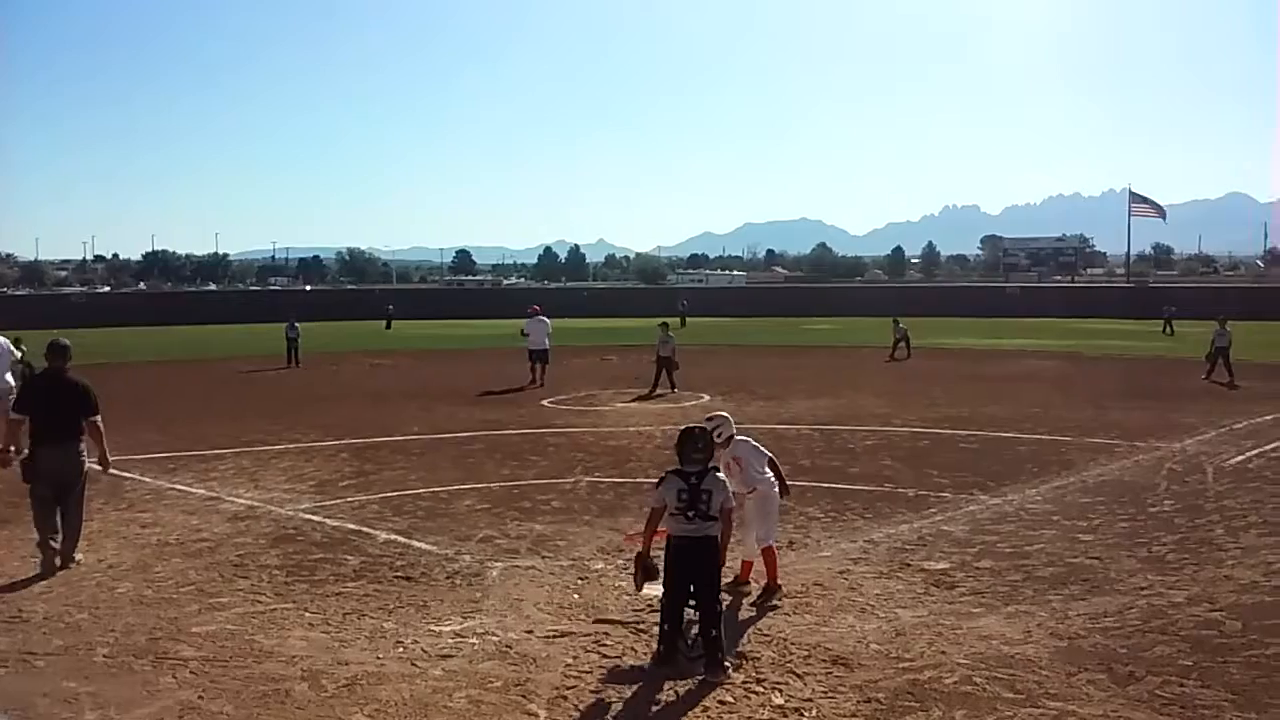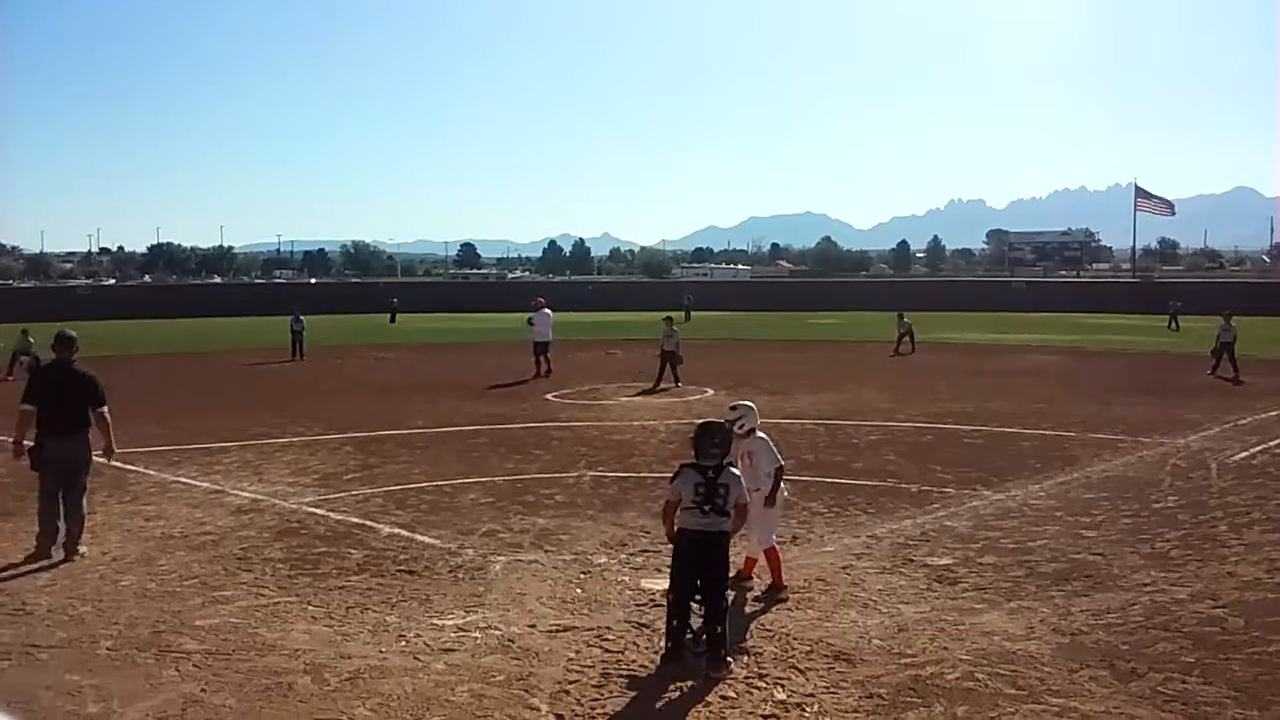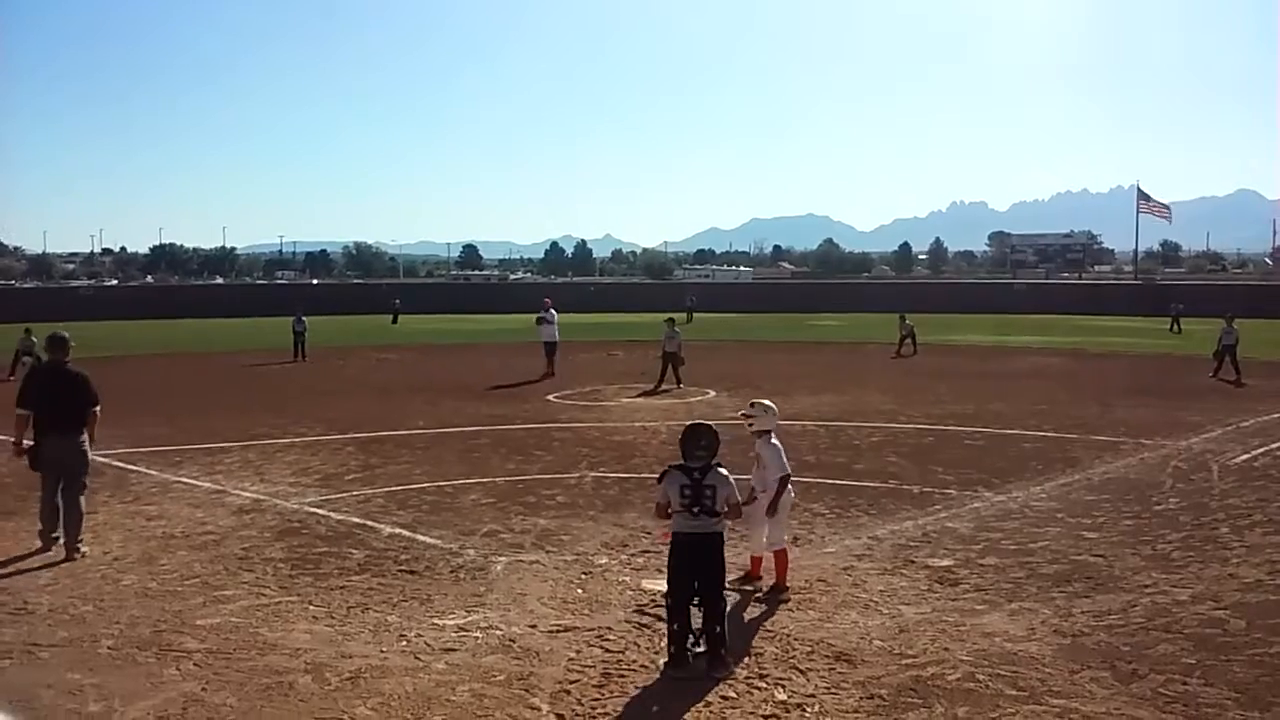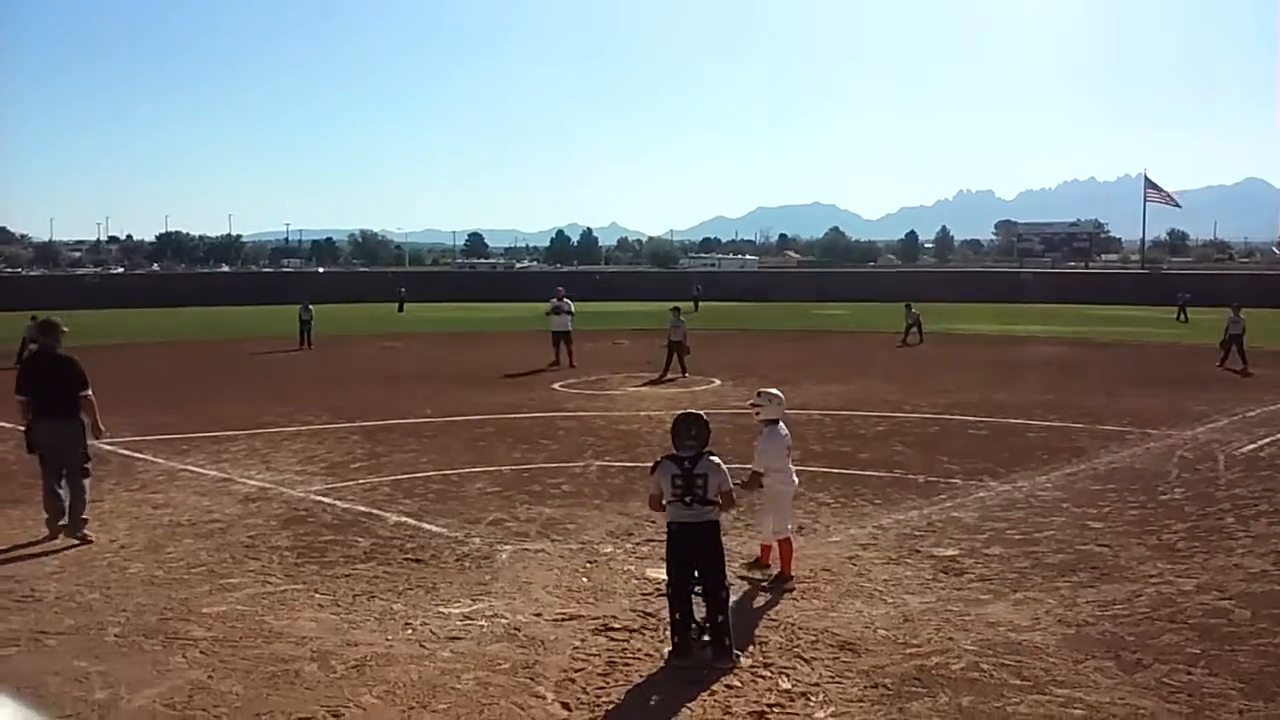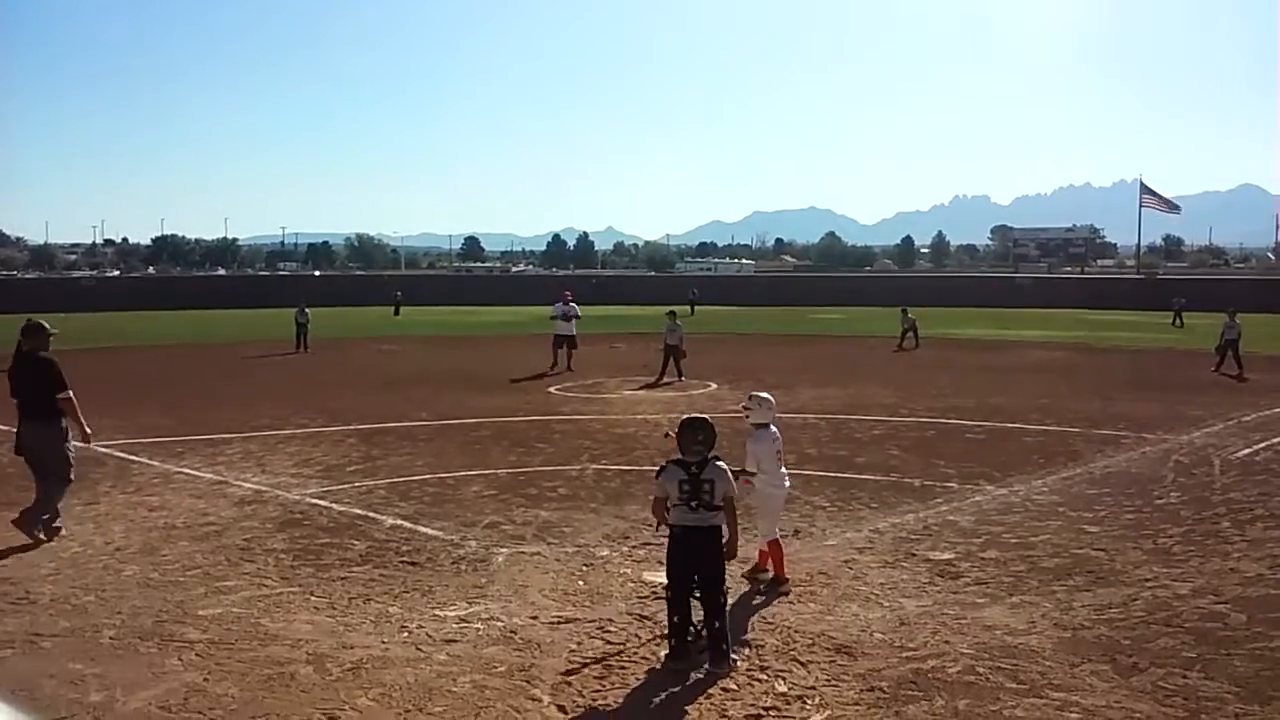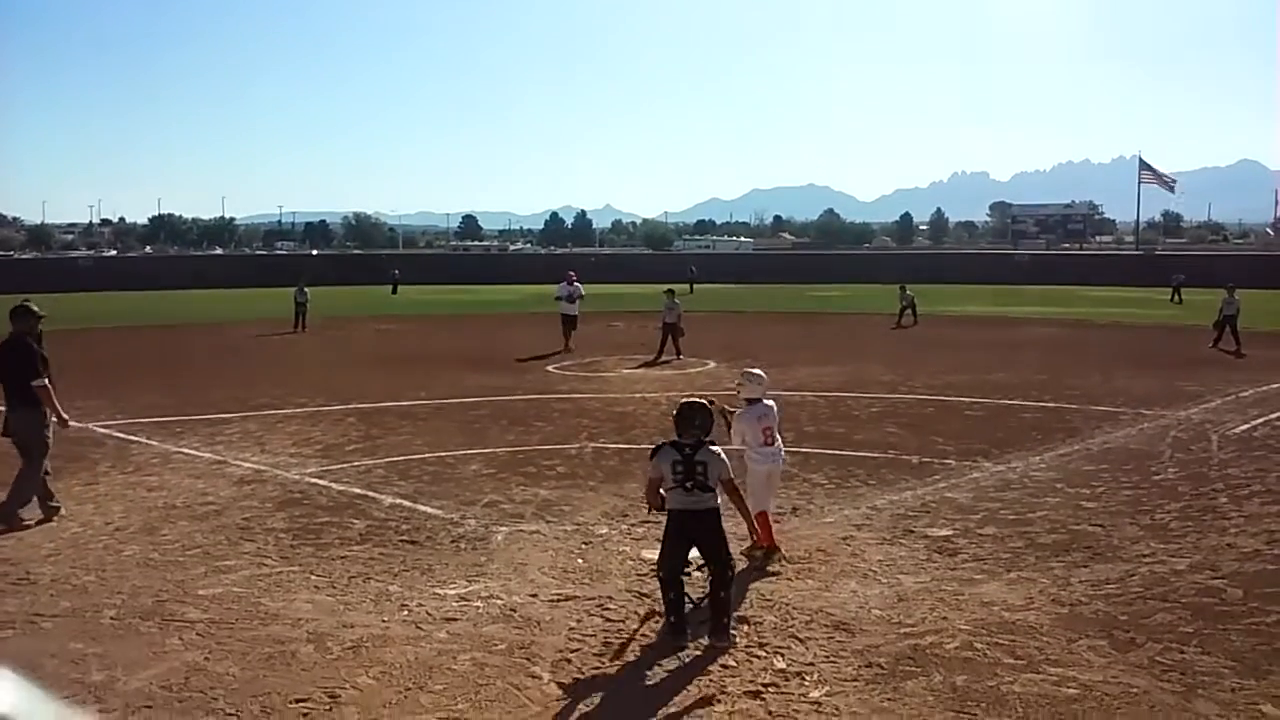
dt=0.3s
person 1, frame 1
left shoulder: (668, 481)
right shoulder: (719, 481)
left elbow: (654, 519)
right elbow: (727, 521)
left wrist: (645, 551)
right wrist: (722, 550)
left hip: (677, 547)
right hip: (707, 547)
left knee: (672, 603)
right knee: (710, 607)
left ankle: (666, 654)
right ankle: (715, 664)
person 1, frame 2
left shoulder: (684, 474)
right shoulder: (734, 478)
left elbow: (668, 512)
right elbow: (742, 515)
left wrist: (671, 533)
left hip: (688, 540)
right hip: (718, 543)
left knee: (679, 599)
right knee: (716, 602)
left ankle: (673, 654)
right ankle: (716, 660)
person 1, frame 3
left shoulder: (671, 476)
right shoulder: (722, 477)
left elbow: (661, 512)
right elbow: (735, 512)
left hip: (682, 543)
right hip: (712, 544)
left knee: (678, 603)
right knee: (714, 603)
left ankle: (678, 659)
right ankle: (717, 660)
person 1, frame 4
left shoulder: (663, 467)
right shoulder: (715, 465)
left elbow: (654, 504)
right elbow: (729, 502)
left hip: (678, 533)
right hip: (708, 533)
left knee: (679, 592)
right knee: (716, 593)
left ankle: (682, 649)
right ankle: (723, 651)
person 1, frame 5
left shoulder: (669, 471)
right shoulder: (720, 470)
left elbow: (657, 509)
right elbow: (730, 510)
right wrist: (733, 540)
left hip: (680, 537)
right hip: (711, 537)
left knee: (678, 596)
right knee: (714, 598)
left ankle: (680, 652)
right ankle: (719, 656)
person 1, frame 6
left shoulder: (663, 453)
right shoulder: (715, 455)
left elbow: (651, 492)
right elbow: (732, 491)
left wrist: (662, 503)
right wrist: (749, 521)
left hip: (678, 520)
right hip: (708, 519)
left knee: (668, 573)
right knee: (722, 572)
left ankle: (677, 629)
right ankle: (720, 631)
person 2, frame 1
left shoulder: (31, 385)
right shoulder: (80, 386)
right elbow: (94, 423)
right wrist: (103, 452)
left hip: (42, 453)
right hip: (73, 452)
left knee: (43, 505)
right knee: (72, 507)
left ankle: (50, 550)
right ankle: (68, 555)
person 2, frame 2
left shoulder: (40, 376)
right shoulder: (87, 378)
left elbow: (27, 412)
right elbow: (101, 414)
left wrist: (18, 441)
right wrist: (109, 441)
left hip: (49, 443)
right hip: (78, 443)
left knee: (48, 496)
right knee: (75, 496)
left ankle: (45, 546)
right ankle: (72, 547)
person 2, frame 3
left shoulder: (33, 377)
right shoulder: (80, 378)
left elbow: (23, 414)
right elbow: (93, 412)
left wrist: (18, 441)
right wrist: (90, 434)
left hip: (46, 443)
right hip: (75, 442)
left knee: (49, 492)
right knee: (74, 494)
left ankle: (48, 538)
right ankle: (73, 545)
person 2, frame 4
left shoulder: (27, 364)
right shoulder: (67, 362)
left elbow: (22, 400)
right elbow: (85, 396)
left wrist: (30, 423)
right wrist: (96, 422)
left hip: (40, 427)
right hip: (67, 425)
left knee: (50, 478)
right knee: (78, 473)
left ankle: (55, 523)
right ankle: (77, 525)
person 2, frame 5
left shoulder: (16, 367)
right shoulder: (47, 363)
left elbow: (17, 400)
right elbow: (65, 398)
right wrist: (82, 426)
left hip: (28, 429)
right hip: (51, 428)
left knee: (43, 479)
right knee: (61, 477)
left ankle: (50, 526)
right ankle: (30, 519)
person 2, frame 6
right shoulder: (29, 348)
right elbow: (40, 385)
right wrist: (58, 412)
right hip: (32, 412)
left knee: (35, 461)
right knee: (35, 464)
left ankle: (49, 504)
person 3, frame 1
left shoulder: (743, 444)
right shoulder: (724, 458)
left elbow: (769, 459)
right elbow: (732, 489)
left wrist: (782, 483)
left hip: (765, 494)
right hip: (749, 498)
left knee: (764, 539)
right knee: (748, 539)
left ankle: (773, 585)
right ankle: (743, 579)
person 3, frame 2
left shoulder: (760, 441)
right shoulder: (741, 445)
left elbow: (778, 467)
left wrist: (773, 493)
left hip: (768, 497)
right hip: (754, 496)
left knee: (765, 539)
right knee: (755, 537)
left ankle: (779, 586)
right ankle: (745, 575)
person 3, frame 3
left shoulder: (770, 446)
right shoulder: (761, 442)
left elbow: (785, 475)
left wrist: (775, 502)
right wrist: (750, 495)
left hip: (775, 499)
right hip: (763, 497)
left knee: (776, 541)
right knee: (755, 533)
left ankle: (781, 587)
right ankle: (754, 574)
person 3, frame 4
left shoulder: (767, 438)
right shoulder: (780, 429)
left elbow: (758, 471)
left wrist: (748, 485)
right wrist: (759, 482)
left hip: (779, 487)
right hip: (777, 483)
left knee: (780, 530)
right knee: (766, 522)
left ankle: (786, 575)
right ankle: (763, 560)
person 3, frame 5
left shoulder: (755, 440)
right shoulder: (772, 432)
left elbow: (751, 472)
right wrist: (746, 475)
left hip: (767, 489)
right hip: (776, 485)
left knee: (769, 532)
right knee: (765, 528)
left ankle: (781, 578)
right ankle: (761, 566)
person 3, frame 6
left shoulder: (741, 417)
right shoulder: (771, 406)
left elbow: (736, 442)
left wrist: (727, 419)
left hip: (757, 465)
right hip: (776, 462)
left knee: (757, 506)
right knee: (765, 504)
left ankle: (771, 546)
right ankle: (759, 543)
